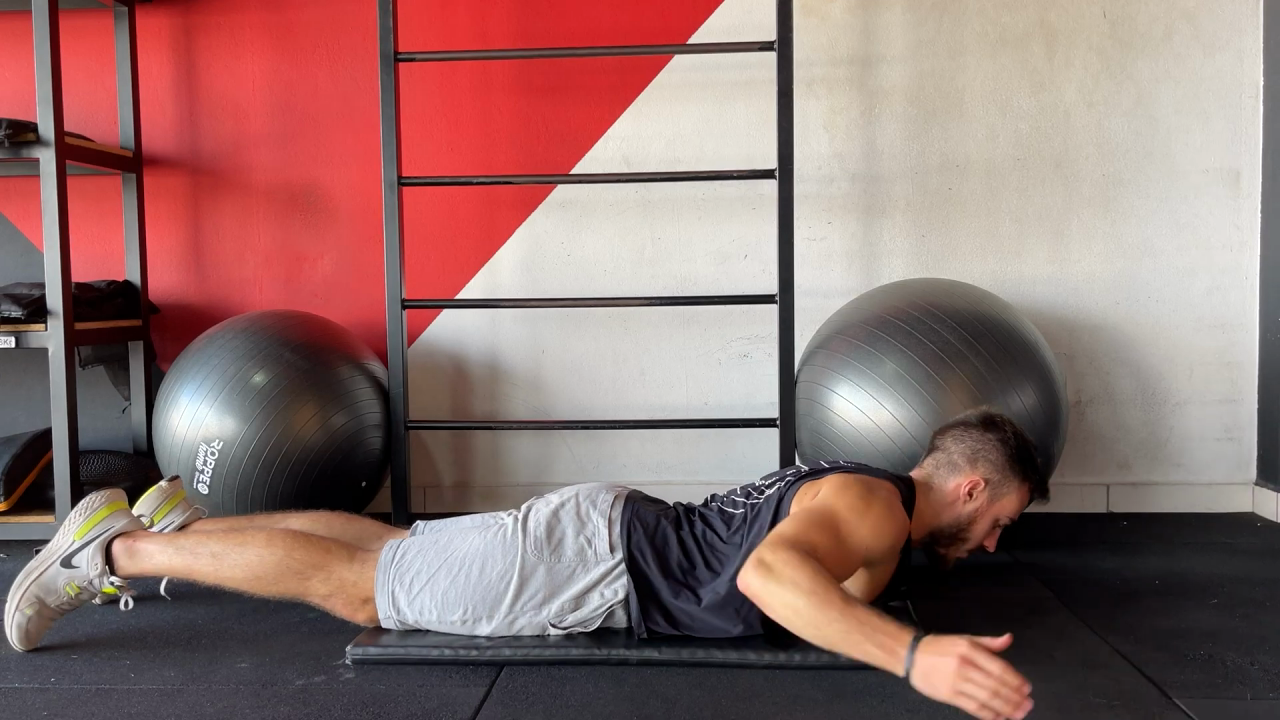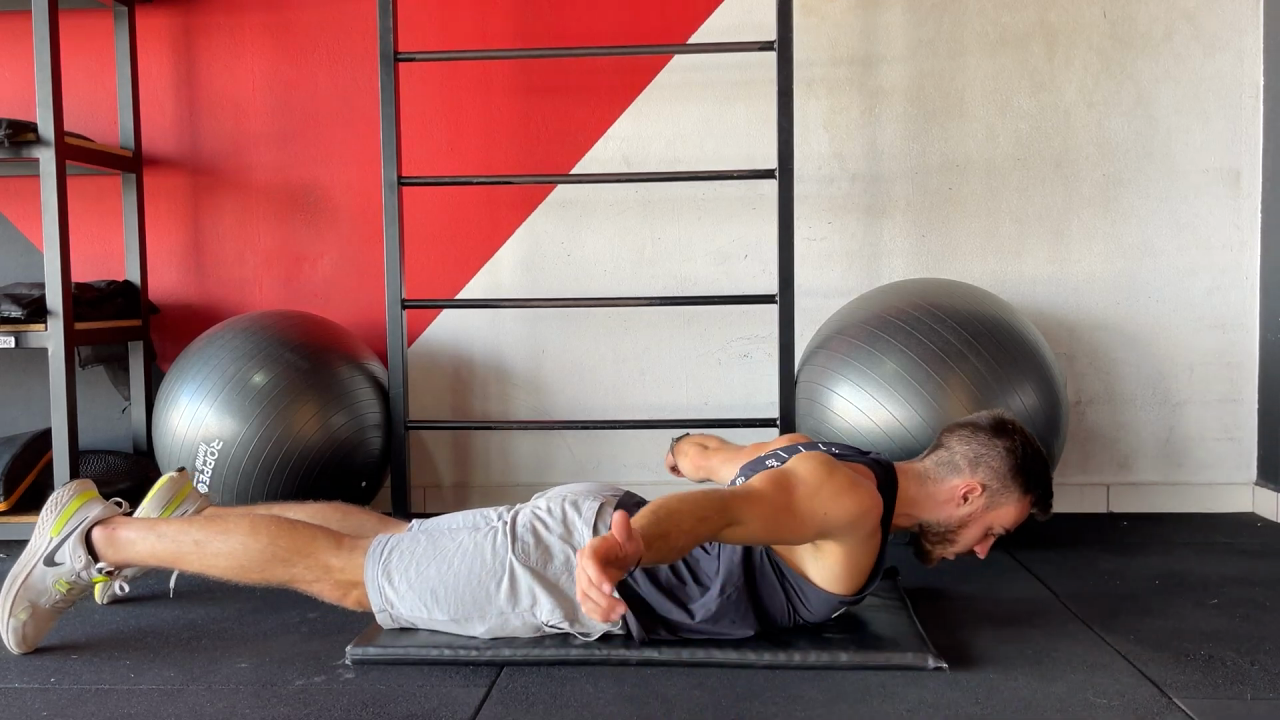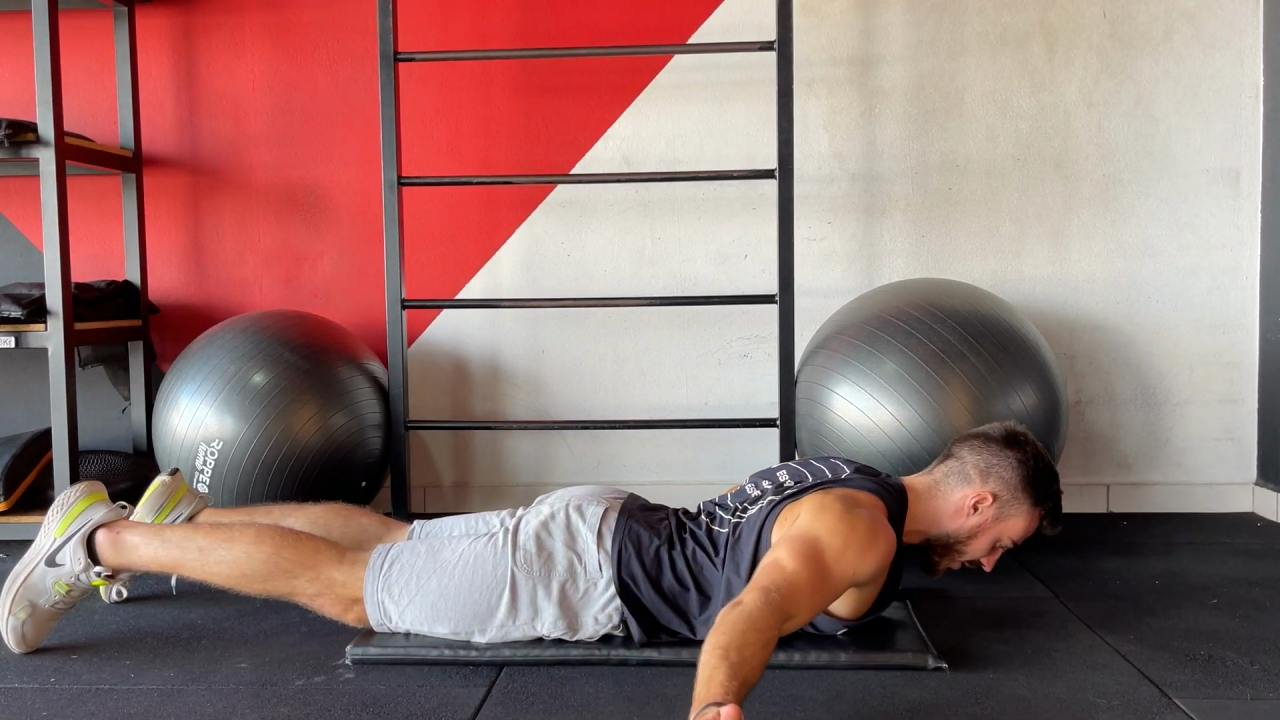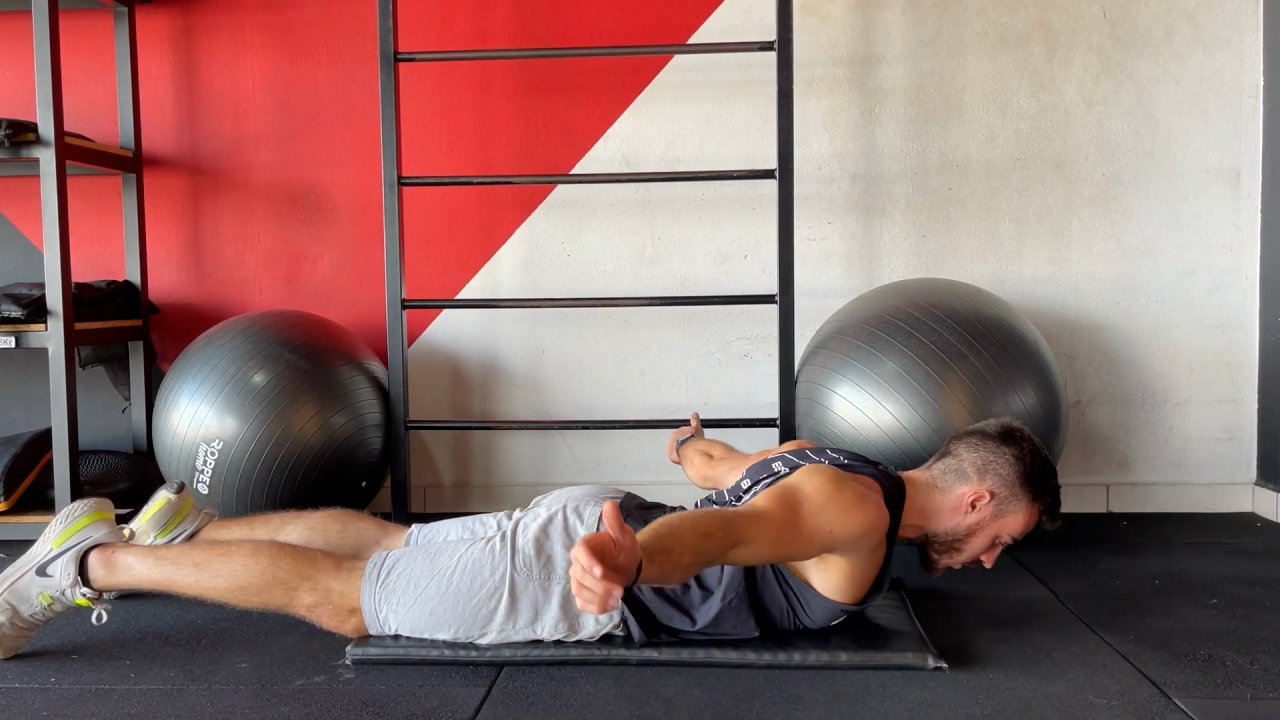
dt=1s
person 1, frame 1
left shoulder: (854, 484)
right shoulder: (879, 510)
right elbow: (767, 570)
left wrist: (861, 565)
left hip: (612, 530)
right hip: (596, 558)
left knee: (383, 548)
right knee: (352, 586)
left ankle: (183, 523)
right ankle: (112, 549)
person 1, frame 2
left shoulder: (824, 458)
right shoulder: (849, 497)
left elbow: (701, 457)
right elbow: (714, 510)
right wrist: (623, 553)
left hip: (599, 531)
right hip: (578, 553)
left knee: (388, 540)
right knee: (346, 574)
left ankle: (186, 515)
right ankle: (96, 537)
person 1, frame 3
left shoulder: (846, 480)
right shoulder: (861, 532)
right elbow: (756, 612)
left hip: (603, 528)
right hip: (583, 569)
left knee: (385, 540)
right knee: (342, 586)
left ankle: (185, 517)
right ankle: (99, 541)
person 1, frame 4
left shoulder: (832, 466)
right shoulder: (856, 511)
left elbow: (728, 474)
right elbow: (724, 533)
left wrist: (695, 449)
right wrist: (627, 559)
left hip: (594, 528)
right hip: (574, 570)
left knee: (384, 540)
right knee: (337, 599)
left ankle: (192, 526)
right ankle: (88, 564)
